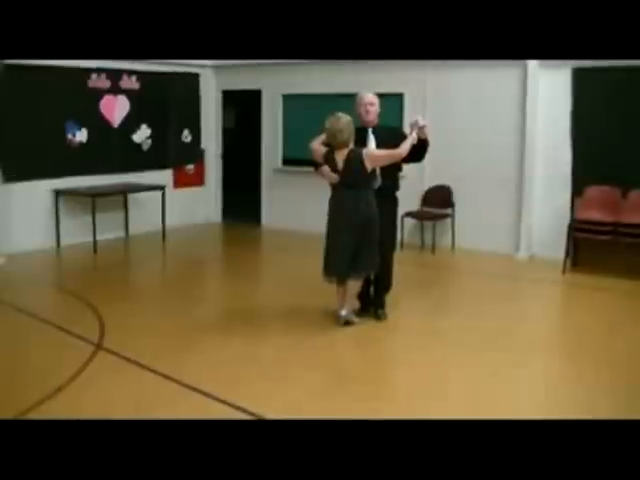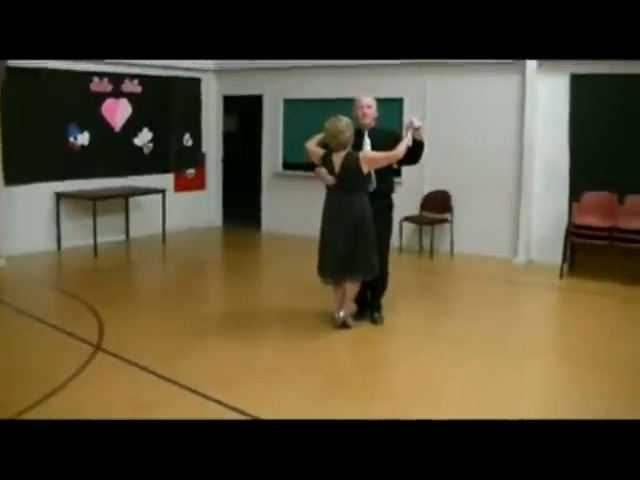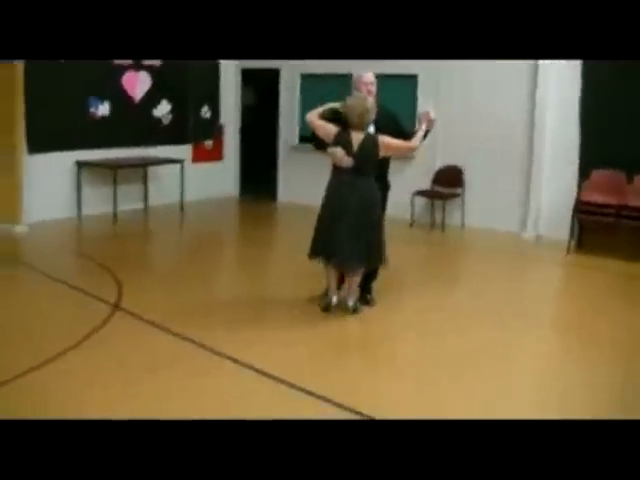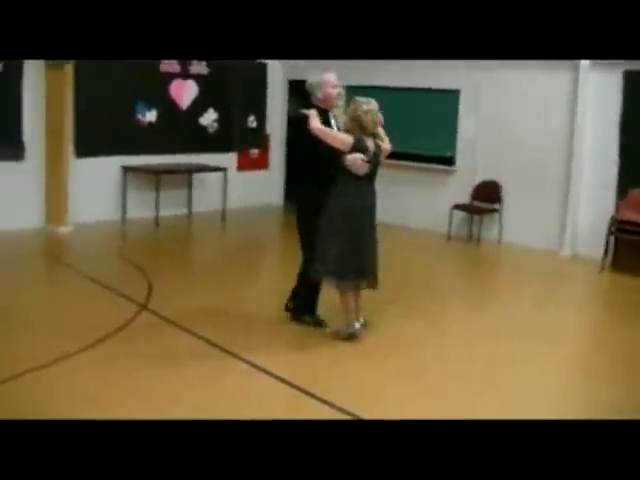
dt=1s
person 1, frame 1
left shoulder: (394, 134)
left elbow: (415, 156)
left wrist: (422, 136)
left hip: (385, 201)
left knee: (385, 251)
left ankle: (379, 300)
right ankle: (365, 300)
person 1, frame 2
left shoulder: (389, 137)
left elbow: (411, 158)
left wrist: (417, 137)
right wrist: (320, 170)
left hip: (380, 204)
left knee: (379, 255)
left ankle: (375, 305)
right ankle: (362, 303)
person 1, frame 3
left shoulder: (387, 116)
right shoulder: (341, 114)
left elbow: (407, 143)
right elbow: (318, 135)
left wrist: (425, 128)
right wrist: (330, 149)
left hip: (376, 185)
left ankle: (365, 287)
person 1, frame 4
left shoulder: (330, 118)
right shoulder: (307, 118)
left elbow: (338, 147)
right elbow: (316, 146)
right wrist: (344, 159)
left hip: (326, 196)
right hip: (311, 197)
left knee: (319, 252)
right knee: (314, 253)
left ankle: (298, 304)
right ankle: (302, 309)
person 2, frame 1
left shoulder: (326, 156)
right shoulder: (365, 156)
left elbow: (314, 144)
right elbow: (399, 153)
left wrist: (330, 133)
right wrist: (413, 135)
left hip: (339, 210)
right hip: (362, 211)
left knee: (341, 258)
right knee: (359, 262)
left ankle: (341, 307)
right ankle: (347, 310)
person 2, frame 2
left shoulder: (323, 158)
right shoulder: (362, 159)
left elbow: (309, 144)
right elbow: (396, 154)
left wrist: (327, 133)
right wrist: (409, 136)
left hip: (333, 213)
right hip: (357, 214)
left knee: (337, 262)
right knee: (356, 265)
left ankle: (338, 310)
right ankle: (345, 312)
person 2, frame 3
left shoulder: (337, 135)
right shoulder: (378, 142)
left elbow: (310, 117)
right elbow: (412, 145)
left wrist: (328, 106)
right wrist: (424, 126)
left hip: (338, 196)
right hip: (366, 199)
left knee: (332, 245)
right knee: (359, 249)
left ankle: (331, 294)
right ankle: (352, 298)
person 2, frame 4
left shoulder: (349, 141)
right shoulder: (377, 146)
left elbow: (316, 127)
right elbow: (388, 146)
left wrist: (313, 114)
right wrist: (378, 127)
left hip: (344, 208)
right hip: (365, 208)
left knee: (341, 264)
right knee: (358, 263)
left ankle: (351, 324)
right ankle: (357, 317)
